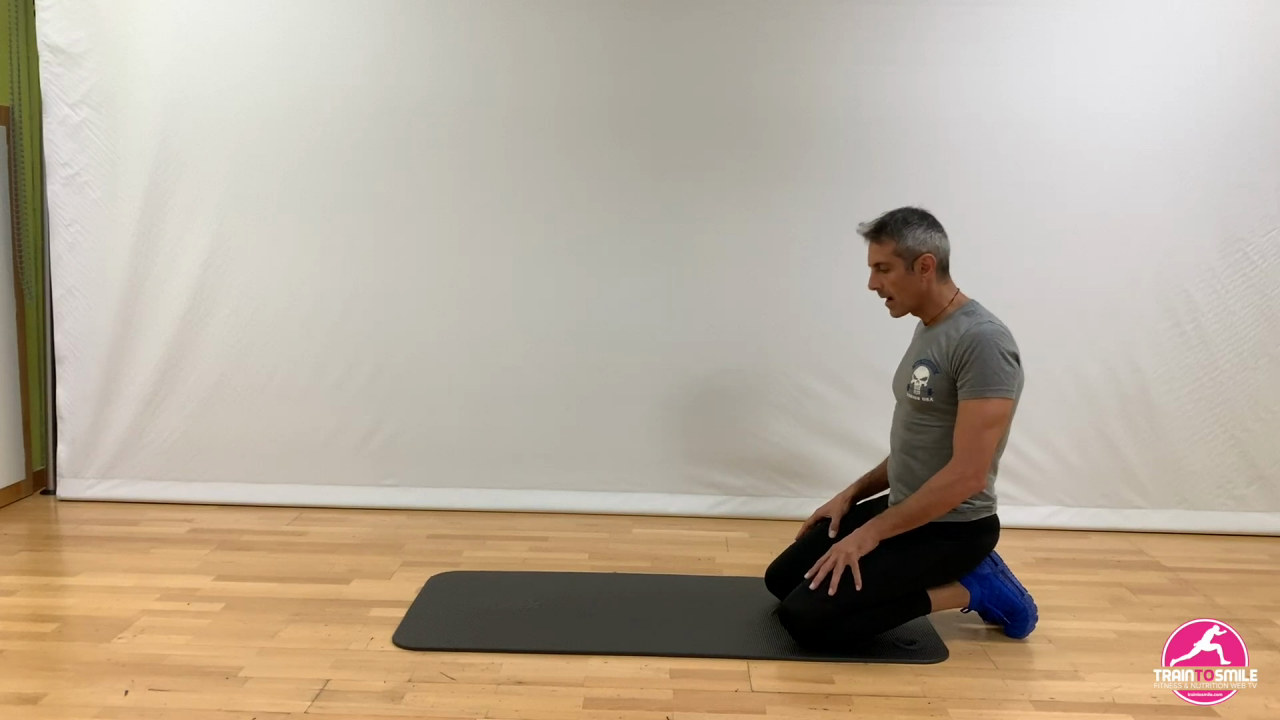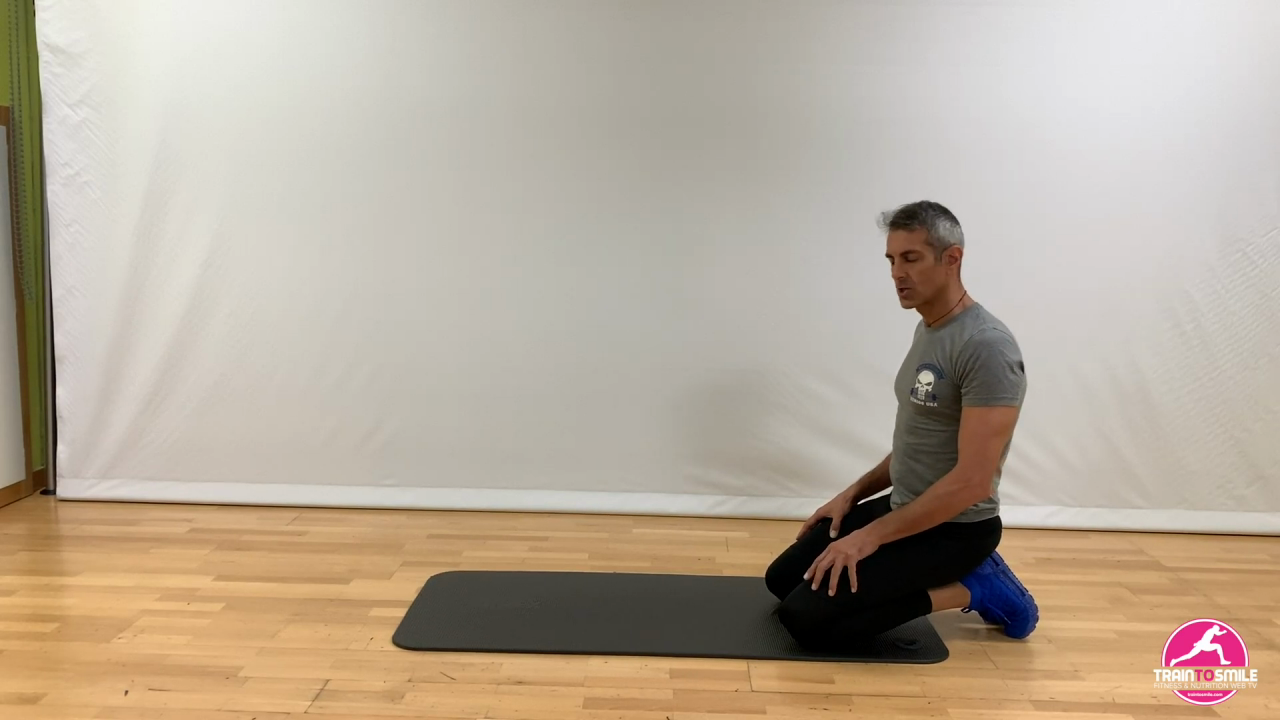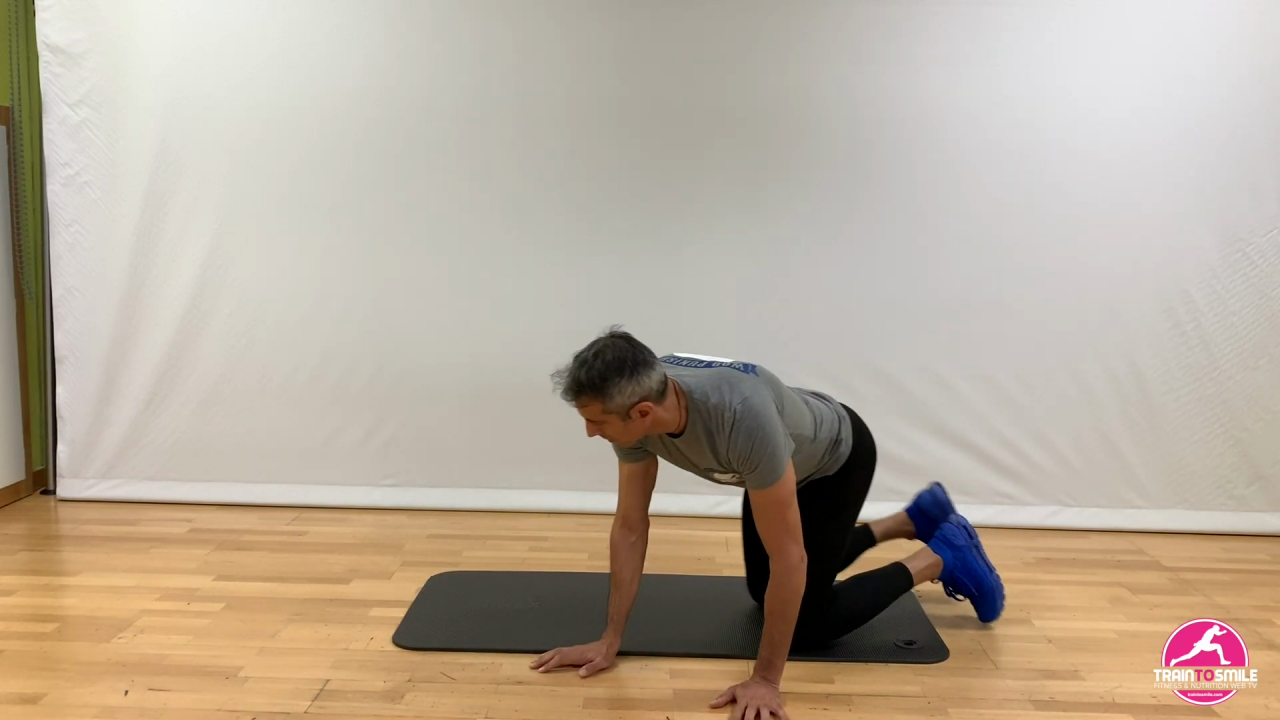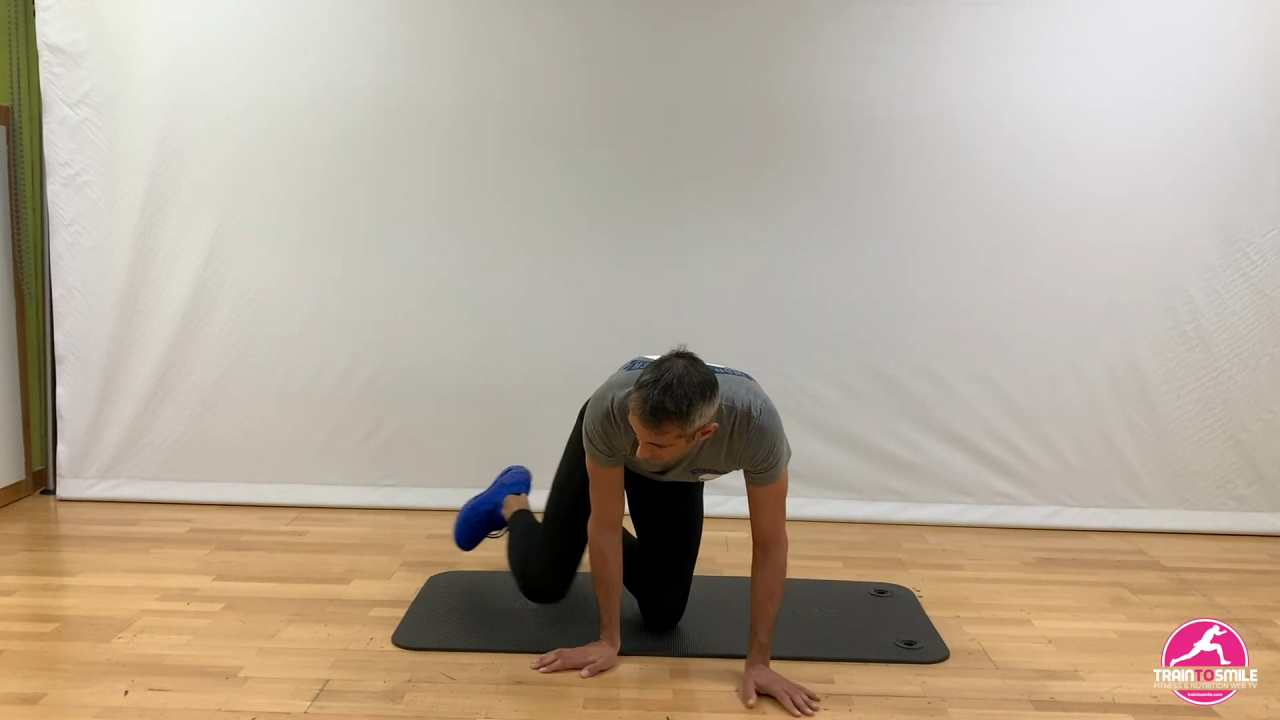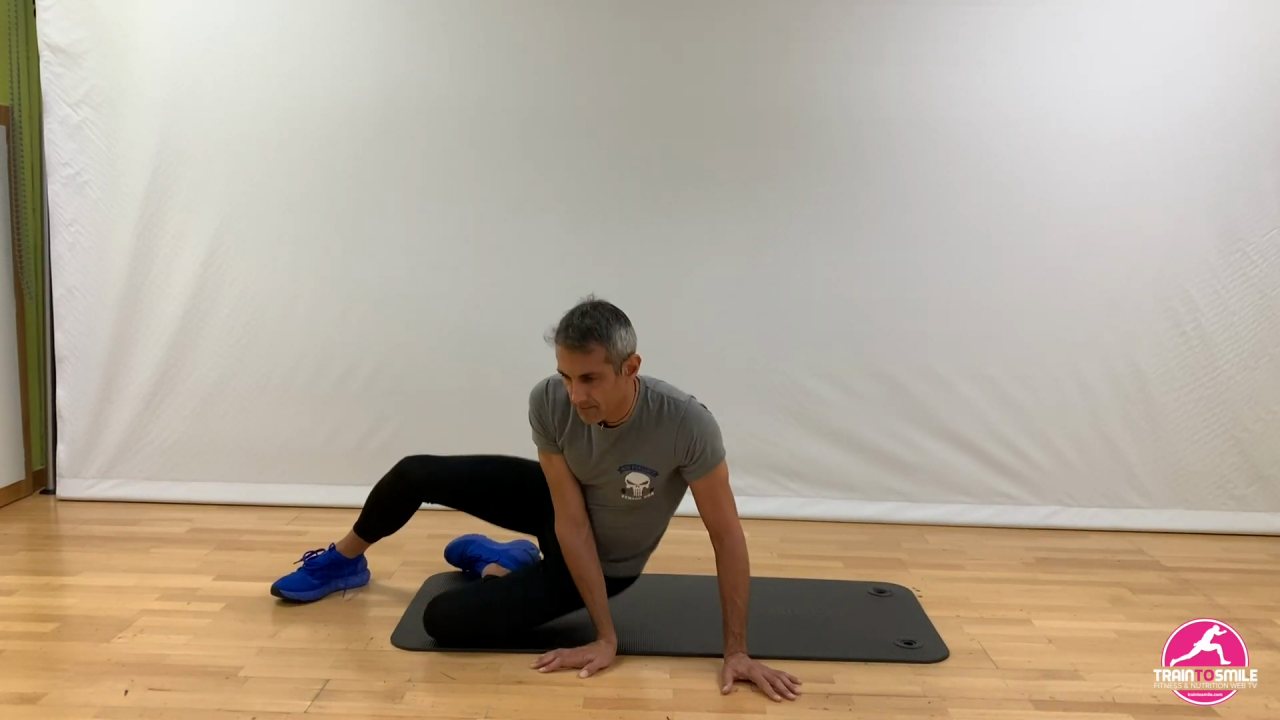
dt=1s
person 1, frame 1
left shoulder: (982, 341)
right shoulder: (929, 330)
left elbow: (967, 473)
left wrist: (872, 533)
right wrist: (852, 494)
left hip: (950, 528)
right hip: (905, 506)
left knee: (804, 617)
right knee: (783, 579)
left ankle: (969, 589)
right ankle: (955, 576)
person 1, frame 2
left shoulder: (986, 347)
right shoulder: (928, 330)
left elbow: (971, 482)
left wrist: (870, 537)
right wrist: (852, 494)
left hip: (952, 530)
right hip: (905, 508)
left knee: (805, 617)
right knee: (783, 579)
left ankle: (969, 590)
right ankle: (956, 579)
person 1, frame 3
left shoulder: (742, 417)
right shoulder: (637, 401)
left elbow: (788, 557)
right elbow: (630, 526)
left wrist: (767, 680)
right wrist: (611, 640)
left hip: (832, 459)
right hip: (775, 458)
left knee: (814, 624)
right knee: (765, 590)
left ankle: (937, 555)
right ankle: (917, 521)
person 1, frame 4
left shoulder: (757, 424)
right shoulder: (609, 409)
left elbow: (770, 545)
right elbow: (598, 525)
left wrist: (757, 662)
right wrist: (607, 641)
left hip: (674, 474)
right hip: (604, 443)
left knee: (663, 612)
right knee: (542, 582)
right ankle: (511, 505)
person 1, frame 5
left shoulder: (686, 424)
right shoulder: (549, 401)
left elbow: (728, 538)
right elbow: (569, 523)
left wrist: (736, 651)
right wrist: (604, 638)
left hip: (606, 563)
right hip: (562, 510)
right knee: (415, 475)
left ankle: (501, 567)
right ankle: (342, 561)
